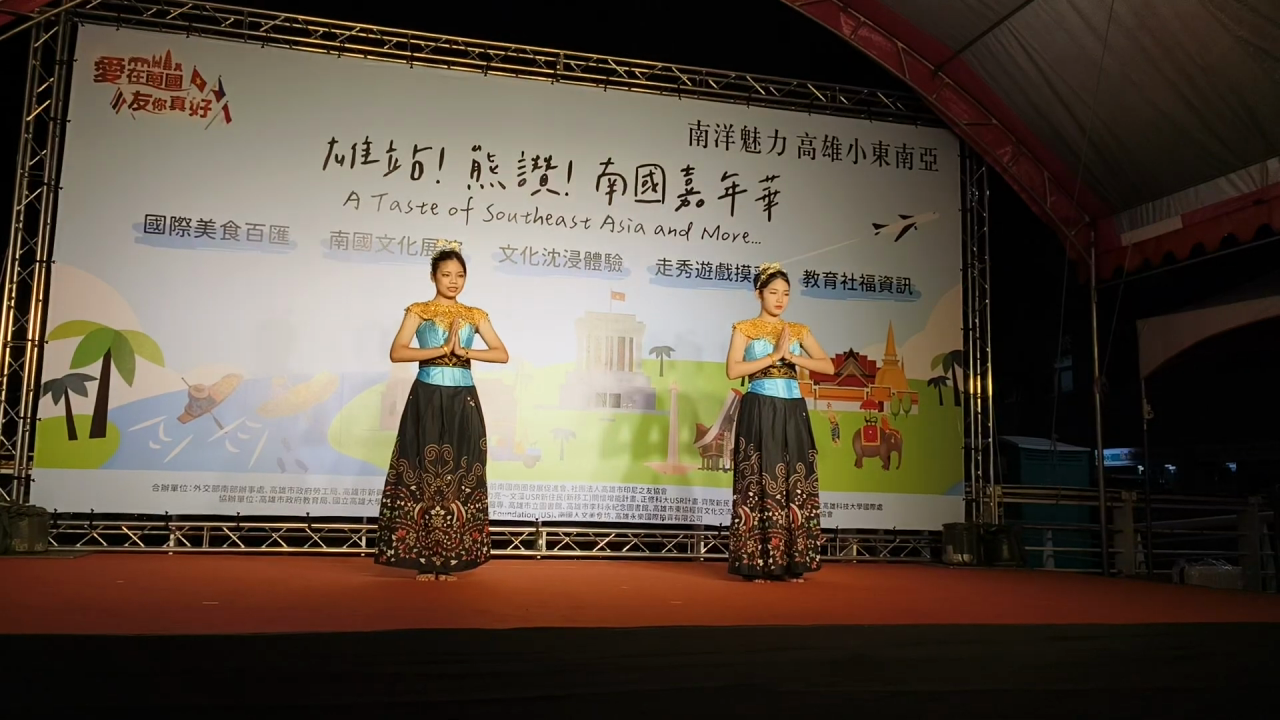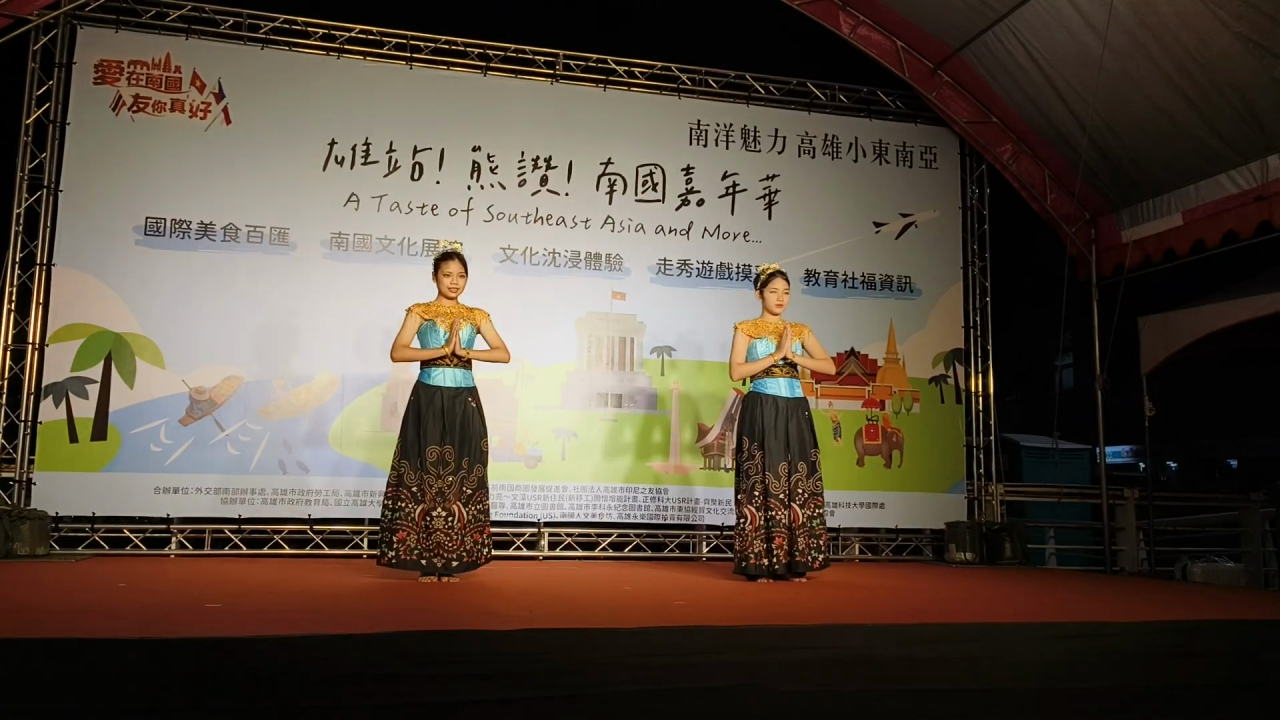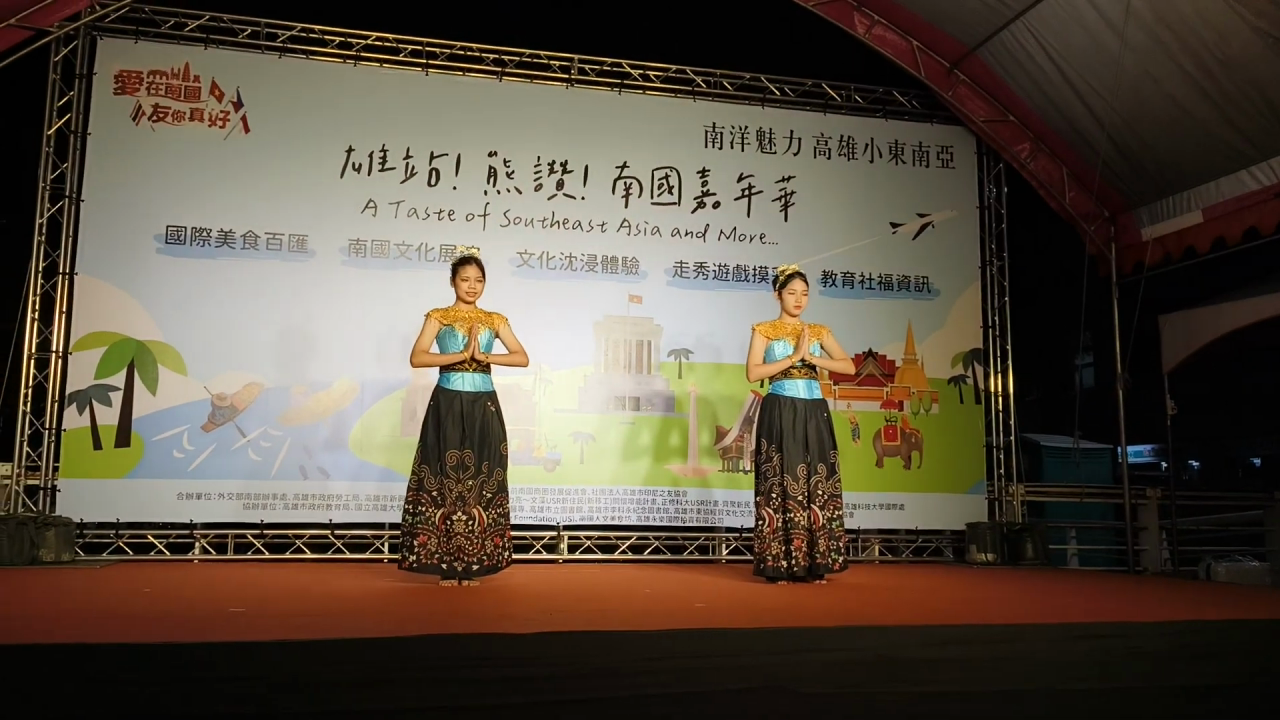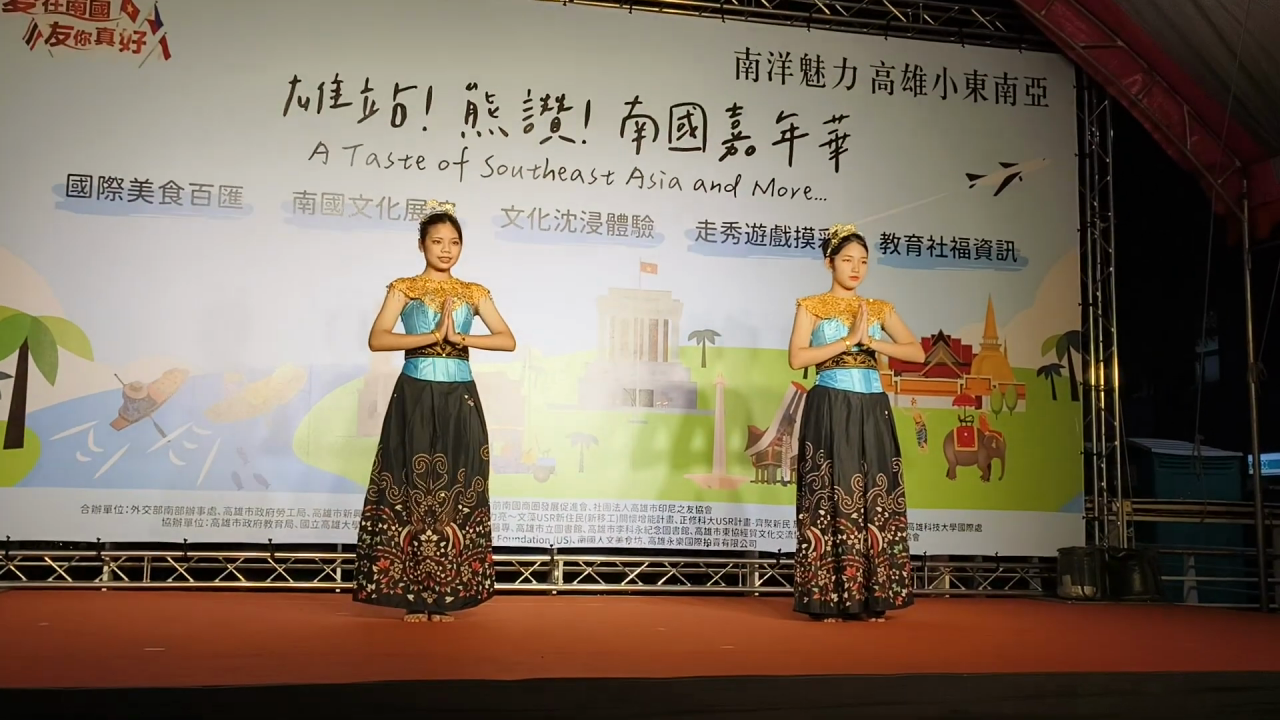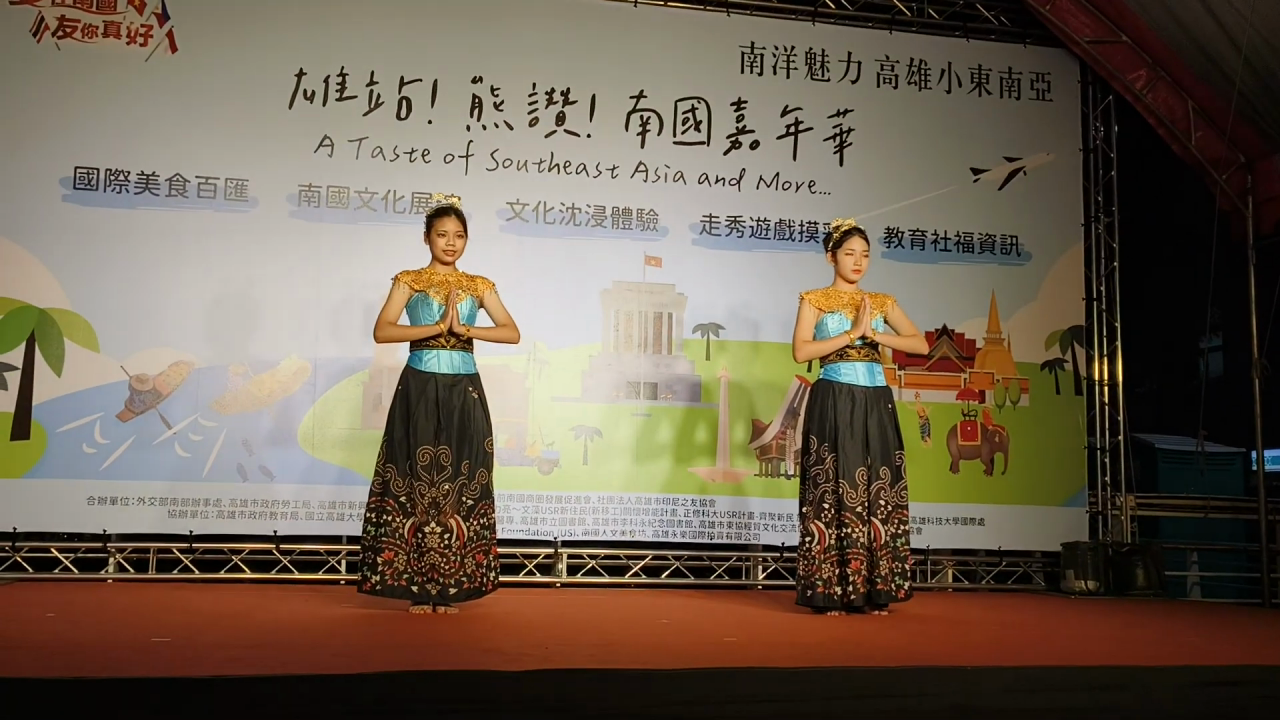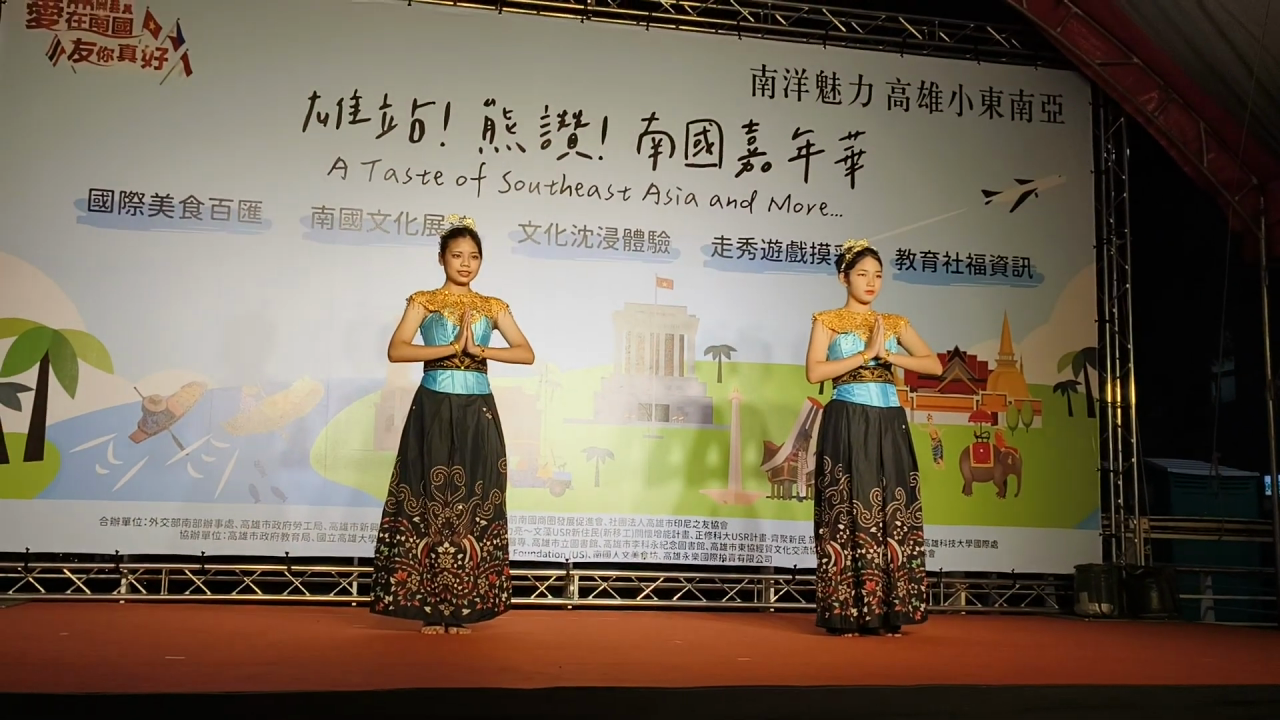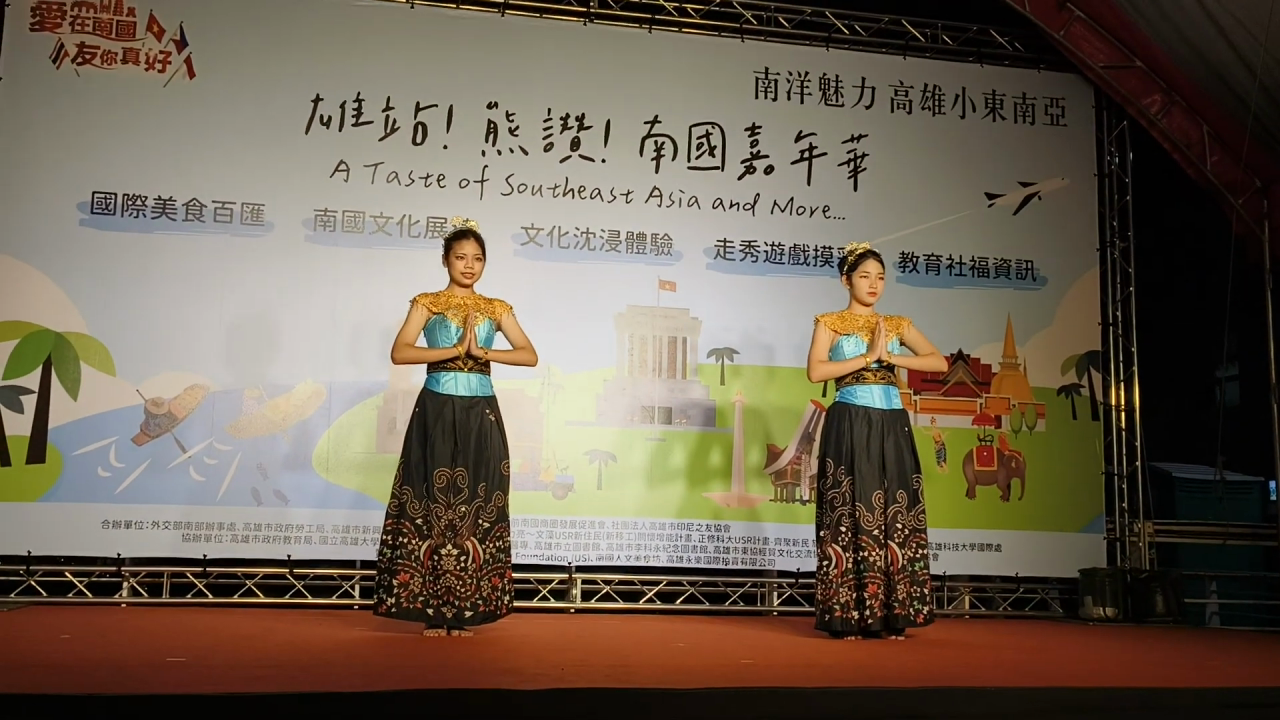
dt=0.7s
person 1, frame 1
left shoulder: (474, 316)
right shoulder: (418, 311)
left elbow: (502, 354)
right elbow: (396, 352)
left wrist: (464, 351)
right wrist: (442, 349)
left hip: (462, 401)
right hip: (427, 398)
left knee: (459, 476)
right knee: (424, 475)
left ankle: (449, 561)
right ankle: (424, 561)
person 1, frame 2
left shoulder: (476, 316)
right shoulder: (419, 312)
left elbow: (504, 354)
right elbow: (397, 352)
left wrist: (465, 351)
right wrist: (443, 349)
left hip: (464, 401)
right hip: (428, 399)
left knee: (460, 477)
right knee: (425, 474)
left ankle: (451, 562)
right ankle: (426, 561)
person 1, frame 3
left shoulder: (494, 321)
right shoulder: (438, 317)
left elbow: (522, 358)
right elbow: (416, 358)
left wrist: (483, 356)
right wrist: (462, 355)
left hip: (483, 406)
right hip: (448, 404)
left knee: (480, 482)
right knee: (445, 479)
left ankle: (472, 567)
right ankle: (446, 567)
person 1, frame 4
left shoulder: (473, 293)
right shoulder: (403, 288)
left elbow: (508, 340)
right elbow: (377, 339)
left wrist: (460, 337)
right wrist: (432, 335)
left hip: (459, 399)
right hip: (415, 397)
left knee: (456, 491)
right knee: (411, 488)
left ankle: (444, 597)
right ankle: (414, 596)
person 1, frame 5
left shoulder: (478, 286)
right shoulder: (408, 281)
left elbow: (512, 333)
right elbow: (381, 331)
left wrist: (464, 329)
right wrist: (437, 326)
left hip: (463, 391)
right hip: (420, 388)
left knee: (459, 484)
right knee: (416, 481)
left ankle: (448, 589)
right ankle: (418, 589)
person 1, frame 6
left shoulder: (493, 307)
right shoulder: (423, 301)
left elbow: (527, 354)
right elbow: (395, 350)
left wrist: (479, 349)
right wrist: (451, 346)
left hip: (477, 412)
right hip: (433, 410)
left knee: (472, 504)
right knee: (430, 501)
left ankle: (461, 610)
right ankle: (431, 610)
person 1, frame 7
left shoulder: (496, 309)
right shoulder: (426, 304)
left elbow: (530, 356)
right elbow: (399, 353)
left wrist: (482, 351)
right wrist: (455, 349)
left hip: (480, 414)
right hip: (437, 410)
left knee: (476, 508)
right knee: (433, 504)
left ankle: (464, 614)
right ankle: (433, 613)
person 2, frame 1
left shoulder: (799, 331)
right shoulder: (745, 329)
left elbow: (828, 366)
right elbow: (733, 370)
left wrist: (791, 356)
right wrist: (774, 356)
left hip: (793, 412)
right hip: (759, 411)
left knee: (795, 483)
right knee: (759, 482)
left ankle: (791, 564)
right ankle: (757, 564)
person 2, frame 2
left shoulder: (800, 331)
right shoulder: (746, 329)
left elbow: (829, 366)
right elbow: (736, 372)
left wrist: (793, 355)
right wrist: (776, 355)
left hip: (795, 411)
right hip: (761, 411)
left knee: (797, 482)
right knee: (763, 482)
left ankle: (795, 562)
right ankle: (760, 563)
person 2, frame 3
left shoulder: (819, 332)
right shoulder: (764, 331)
left elbow: (849, 366)
right elbow: (753, 373)
left wrist: (811, 357)
right wrist: (794, 357)
left hip: (814, 413)
right hip: (780, 413)
left knee: (817, 484)
right knee: (781, 483)
left ankle: (815, 565)
right ankle: (780, 566)
person 2, frame 4
left shoulder: (880, 309)
right shoulder: (811, 306)
left elbow: (917, 353)
right elbow: (797, 358)
left wrist: (870, 341)
right wrist: (849, 339)
left hip: (872, 410)
right hip: (830, 409)
left knee: (875, 497)
right knee: (832, 496)
left ankle: (871, 598)
right ankle: (829, 599)
person 2, frame 5
left shoulder: (882, 302)
right shoulder: (814, 300)
left elbow: (920, 344)
right elbow: (800, 351)
left wrist: (874, 334)
right wrist: (852, 333)
left hip: (876, 403)
right hip: (834, 402)
left knee: (878, 490)
right knee: (834, 490)
left ankle: (873, 591)
right ankle: (831, 592)
person 2, frame 6
left shoulder: (895, 323)
right shoulder: (828, 321)
left elbow: (934, 365)
right elbow: (814, 372)
left wrist: (888, 355)
right wrist: (866, 354)
left hip: (889, 425)
right hip: (847, 424)
left knee: (893, 512)
right knee: (849, 512)
left ankle: (887, 614)
right ankle: (847, 613)
person 2, frame 7
left shoulder: (897, 324)
right shoulder: (829, 323)
left elbow: (940, 362)
right elbow: (815, 371)
left wrist: (890, 356)
right wrist: (867, 356)
left hip: (892, 426)
right hip: (850, 425)
left knee: (895, 515)
right knee: (850, 514)
left ankle: (891, 616)
right ankle: (849, 617)
